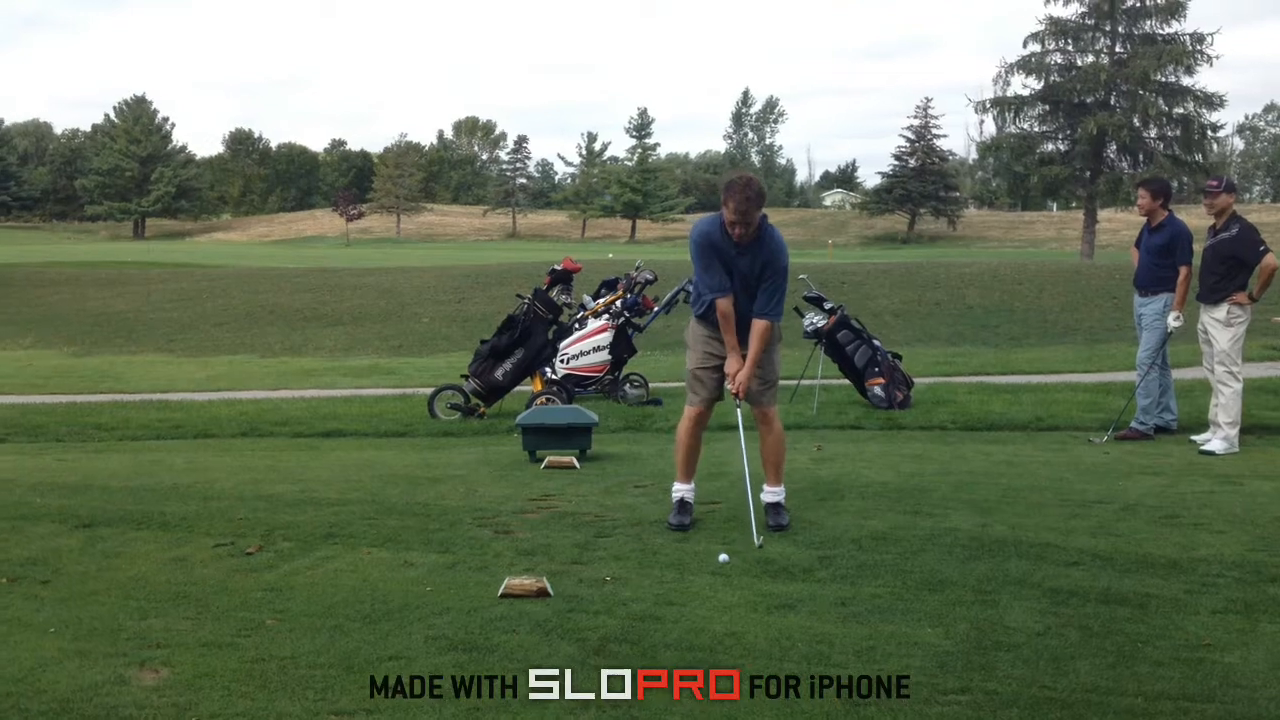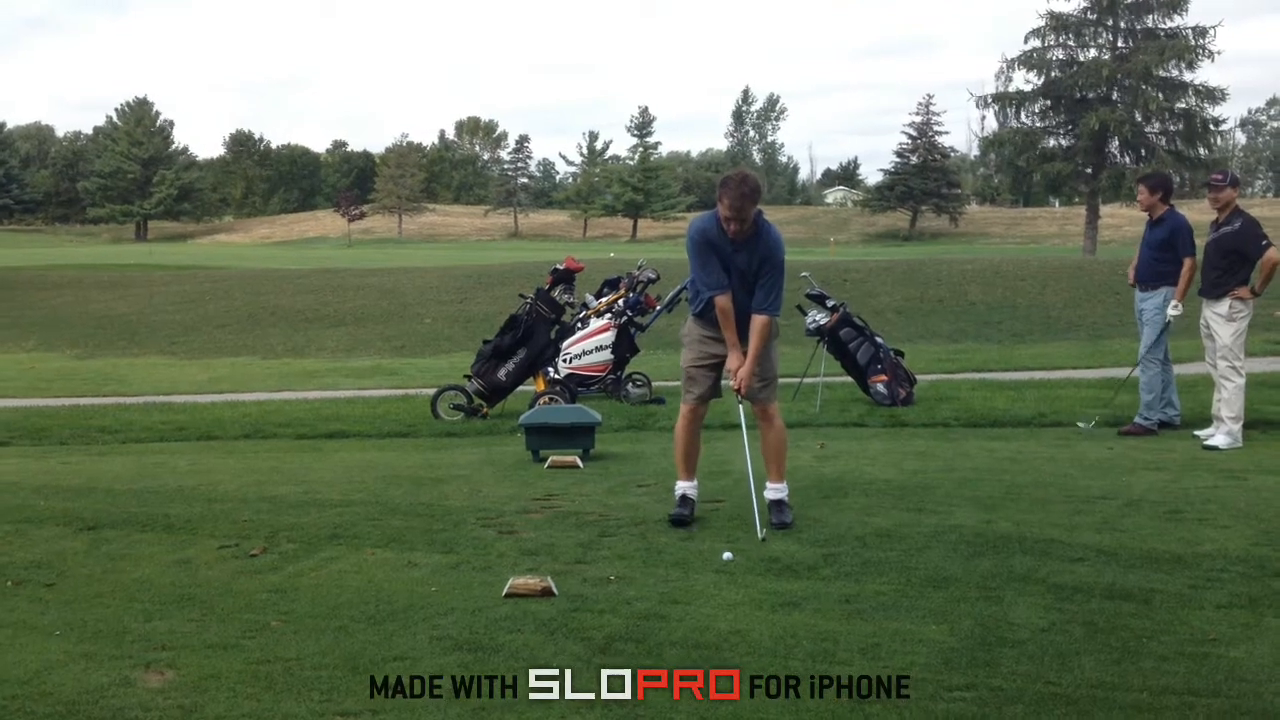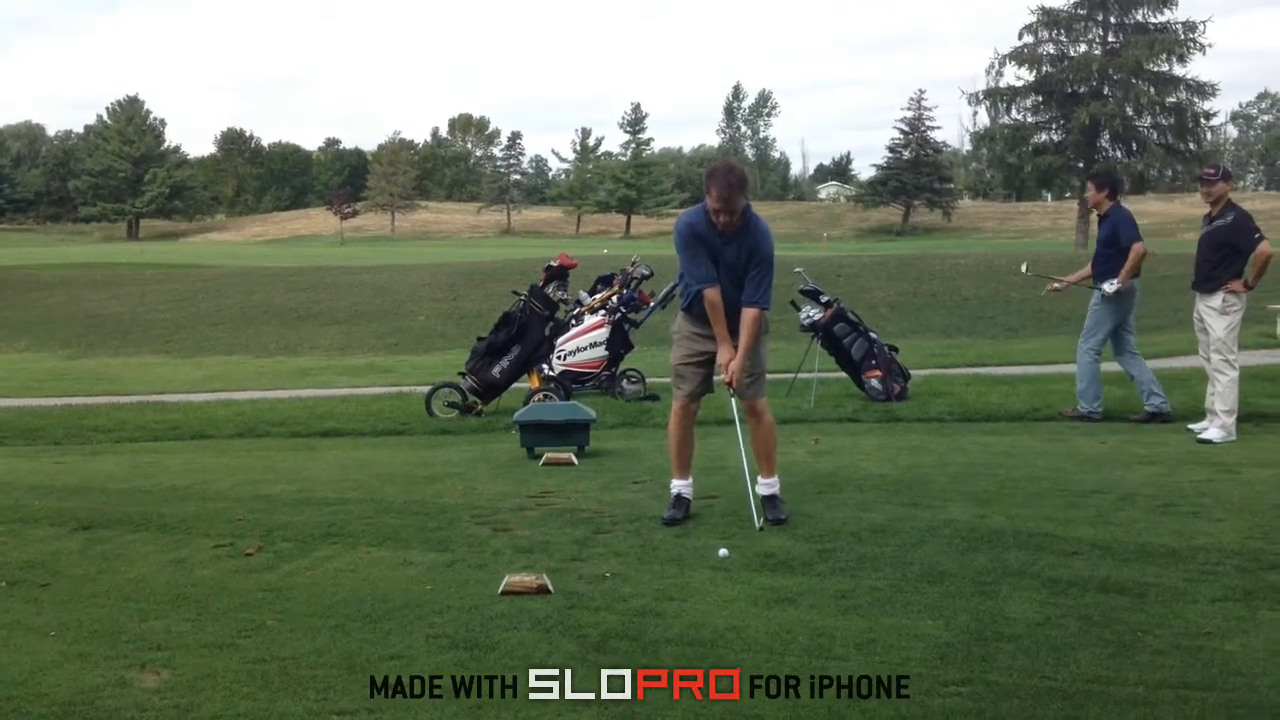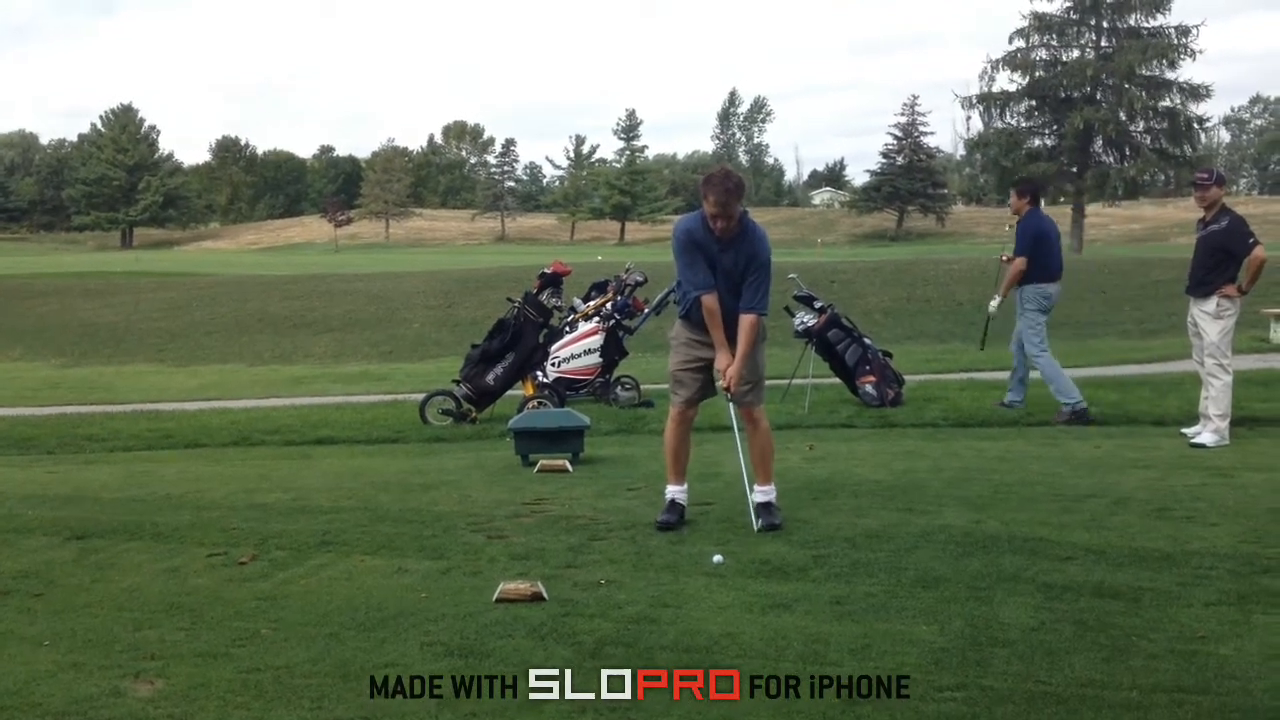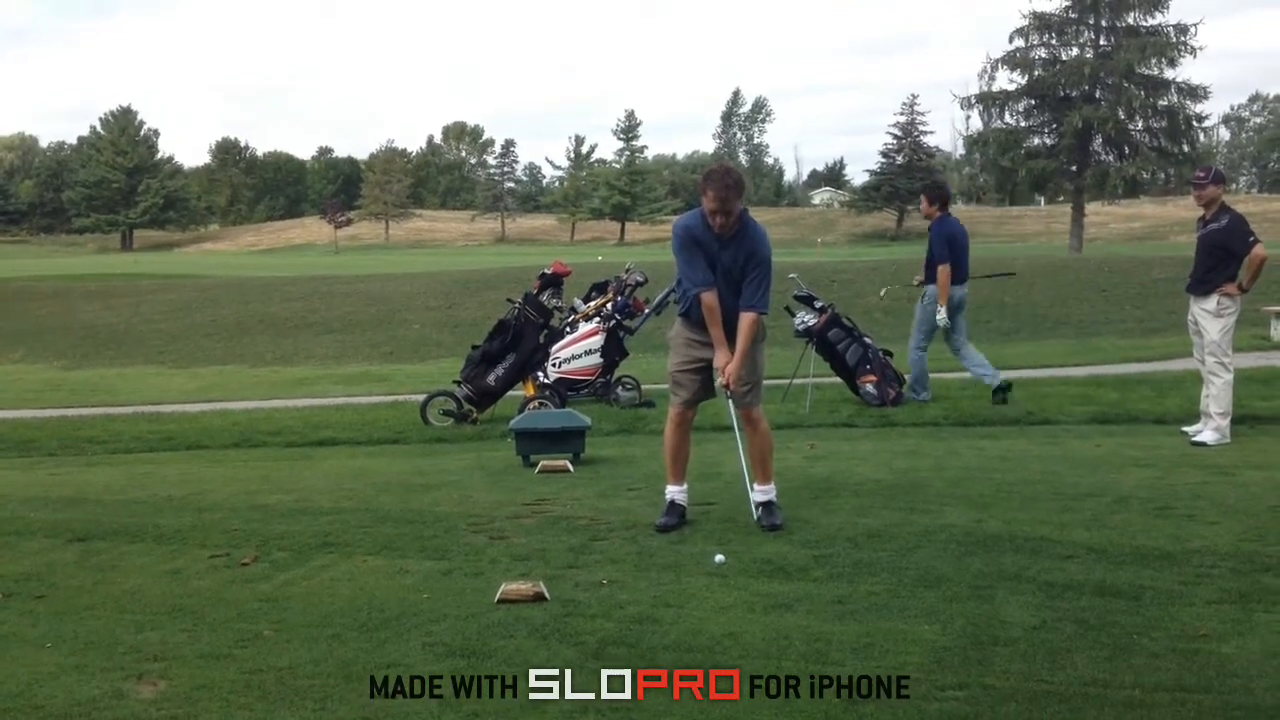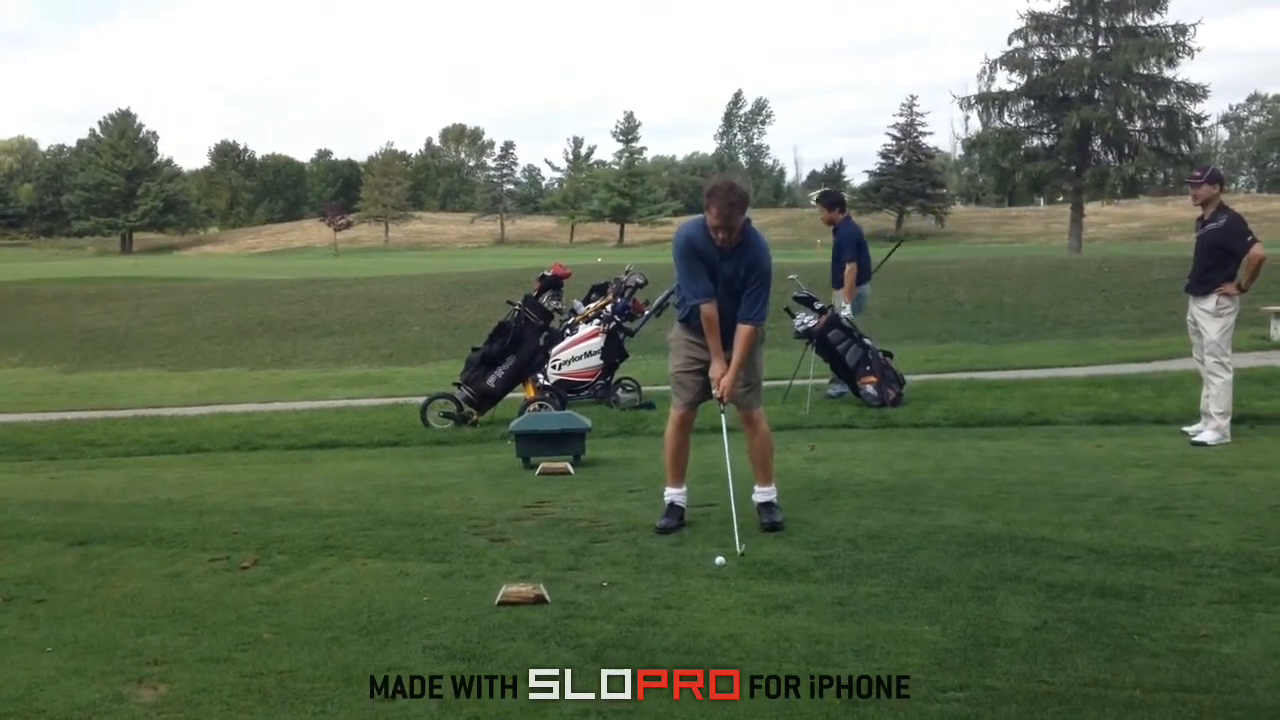
dt=0.7s
person 1, frame 1
left shoulder: (774, 247)
right shoulder: (704, 233)
left elbow: (765, 315)
right elbow: (721, 299)
left wrist: (748, 368)
right wrist: (731, 353)
left hip: (757, 332)
right hip: (710, 329)
left knee: (767, 412)
right knee: (696, 412)
left ankle: (774, 496)
right ankle: (682, 496)
person 1, frame 2
left shoulder: (771, 241)
right shoulder: (700, 231)
left elbow: (764, 310)
right elbow: (719, 295)
left wrist: (749, 363)
right wrist: (732, 350)
left hip: (755, 327)
right hip: (707, 326)
left knee: (767, 409)
right knee: (691, 408)
left ankle: (777, 493)
right ankle: (686, 492)
person 1, frame 3
left shoulder: (759, 235)
right shoulder: (688, 225)
left elbow: (754, 303)
right elbow: (708, 289)
left wrist: (740, 355)
right wrist: (721, 345)
left hip: (745, 324)
right hip: (696, 324)
left knee: (756, 405)
right knee: (683, 406)
left ankle: (769, 488)
right ankle: (681, 491)
person 1, frame 4
left shoulder: (757, 241)
right shoulder: (686, 231)
left elbow: (752, 309)
right elbow: (705, 295)
left wrist: (738, 361)
right wrist: (720, 351)
left hip: (743, 330)
right hip: (694, 330)
left knee: (753, 412)
right knee: (681, 411)
left ankle: (765, 496)
right ankle: (675, 498)
person 1, frame 5
left shoulder: (756, 239)
right shoulder: (685, 229)
left elbow: (752, 308)
right elbow: (705, 293)
left wrist: (737, 359)
right wrist: (719, 350)
left hip: (742, 330)
right hip: (693, 330)
left knee: (751, 413)
right knee: (680, 413)
left ankle: (765, 495)
right ankle: (676, 498)
person 1, frame 6
left shoulder: (757, 250)
right shoulder: (687, 237)
left elbow: (749, 320)
right elbow: (704, 304)
left wrist: (733, 371)
right wrist: (715, 360)
left hip: (741, 336)
right hip: (693, 333)
left knee: (752, 414)
right knee: (681, 414)
left ankle: (766, 497)
right ankle: (675, 500)
person 2, frame 1
left shoulder: (1241, 230)
right shoulder: (1213, 230)
left wrist: (1253, 296)
left hip: (1228, 312)
right hip: (1207, 310)
left knee: (1227, 374)
right knee: (1214, 374)
left ankle: (1227, 437)
right ankle: (1216, 430)
person 2, frame 2
left shoulder: (1244, 224)
right shoulder: (1215, 225)
left wrist: (1255, 291)
left hip: (1230, 306)
right hip: (1209, 305)
left knee: (1230, 369)
right knee: (1217, 369)
left ankle: (1231, 432)
right ankle: (1219, 425)
person 2, frame 3
left shoulder: (1236, 218)
right shoulder: (1208, 219)
left elbow: (1265, 251)
left wrist: (1248, 284)
left hip: (1224, 300)
right hip: (1202, 298)
left knee: (1223, 361)
right knee: (1210, 362)
left ankle: (1225, 426)
right ankle: (1213, 418)
person 2, frame 4
left shoulder: (1231, 222)
right shoulder: (1202, 223)
left elbow: (1258, 255)
left wrist: (1242, 288)
left hip: (1217, 304)
right hip: (1197, 302)
left knee: (1217, 366)
right knee: (1204, 366)
left ankle: (1218, 430)
right ankle: (1206, 423)
person 2, frame 5
left shoulder: (1231, 220)
right shoulder: (1203, 221)
left elbow: (1259, 253)
left wrist: (1243, 286)
right wrist: (1194, 280)
left hip: (1218, 303)
right hip: (1197, 300)
left knee: (1218, 364)
right knee: (1205, 364)
left ankle: (1219, 428)
right ankle: (1207, 421)
person 2, frame 6
left shoulder: (1228, 221)
right shoulder: (1202, 222)
left elbow: (1257, 253)
left wrist: (1241, 287)
right wrist: (1194, 281)
left hip: (1217, 303)
right hip: (1197, 301)
left knee: (1217, 364)
right knee: (1204, 364)
left ankle: (1219, 428)
right ankle: (1207, 421)
person 3, frame 1
left shoulder: (1177, 230)
right shoulder: (1148, 226)
left elbow: (1184, 273)
left wrist: (1176, 311)
left hip: (1161, 302)
right hip: (1141, 299)
left knee: (1146, 361)
right knee: (1158, 362)
left ankle: (1143, 425)
right ankle: (1166, 419)
person 3, frame 2
left shoulder: (1177, 223)
right shoulder: (1152, 222)
left elbow: (1189, 264)
left wrist: (1177, 301)
right wrist: (1134, 268)
left hip: (1161, 296)
right hip: (1142, 294)
left knee: (1149, 356)
right knee: (1158, 357)
left ankle: (1147, 420)
right ankle: (1168, 414)
person 3, frame 3
left shoulder: (1119, 217)
right shoulder: (1108, 219)
left elbow: (1139, 250)
right elbow: (1100, 262)
left wrist: (1120, 280)
right wrist: (1069, 280)
left hip: (1113, 291)
right hip: (1115, 291)
left knee: (1089, 347)
right knee: (1126, 352)
left ankle: (1089, 408)
right ankle: (1158, 405)
person 3, frame 4
left shoulder: (1027, 224)
right shoulder: (1046, 221)
left elbow: (1021, 266)
left wrist: (999, 295)
right wrist: (1014, 258)
left hip: (1034, 291)
right hip: (1048, 287)
left knee: (1037, 352)
right knee: (1020, 345)
left ankle: (1074, 404)
right ankle: (1014, 397)
person 3, frame 5
left shoulder: (939, 229)
right shoulder: (956, 225)
left elbow: (944, 270)
left wrist: (941, 307)
right wrist: (926, 277)
left hip: (939, 291)
right hip: (959, 290)
left knee: (918, 344)
right knee: (959, 344)
left ankle: (918, 392)
right ankle: (996, 382)
person 3, frame 6
left shoulder: (847, 232)
right shoulder: (845, 229)
left elbow: (851, 269)
left wrist: (847, 303)
left hip: (851, 292)
right hip: (847, 291)
right ankle: (839, 386)
